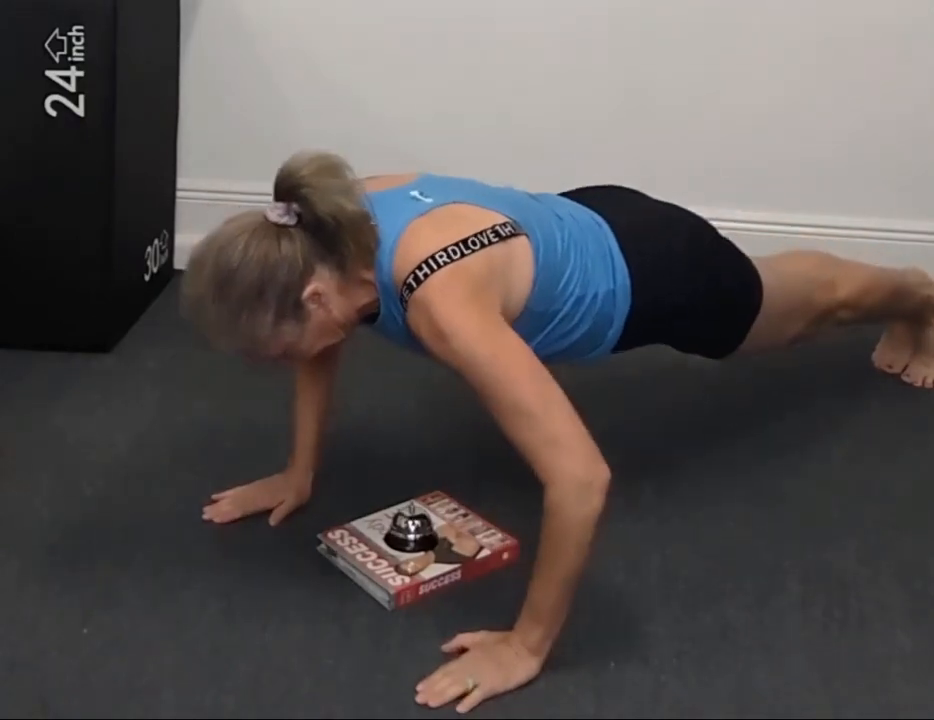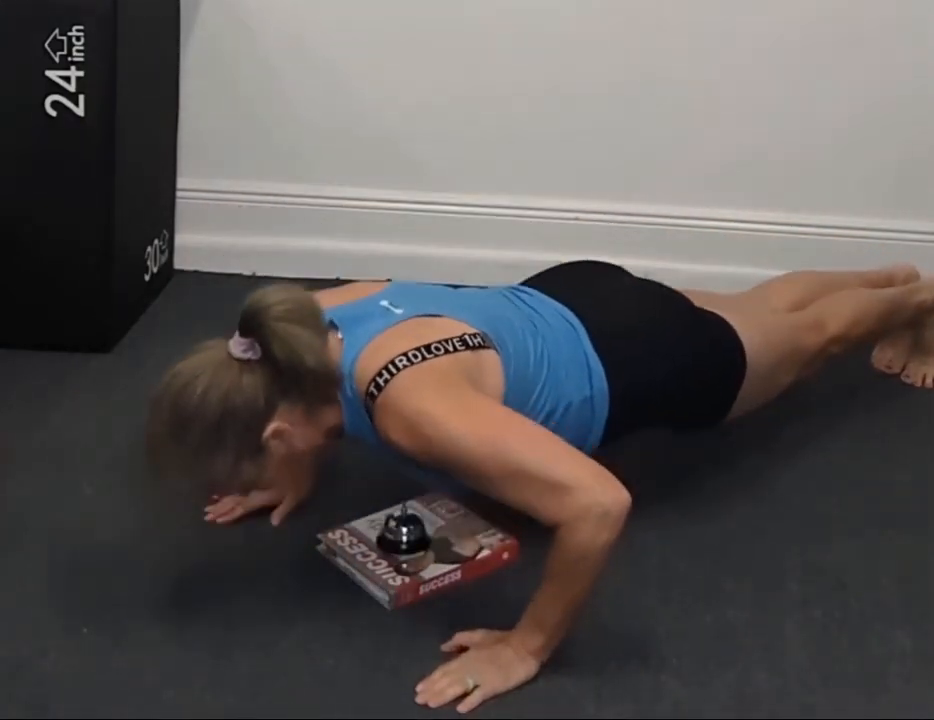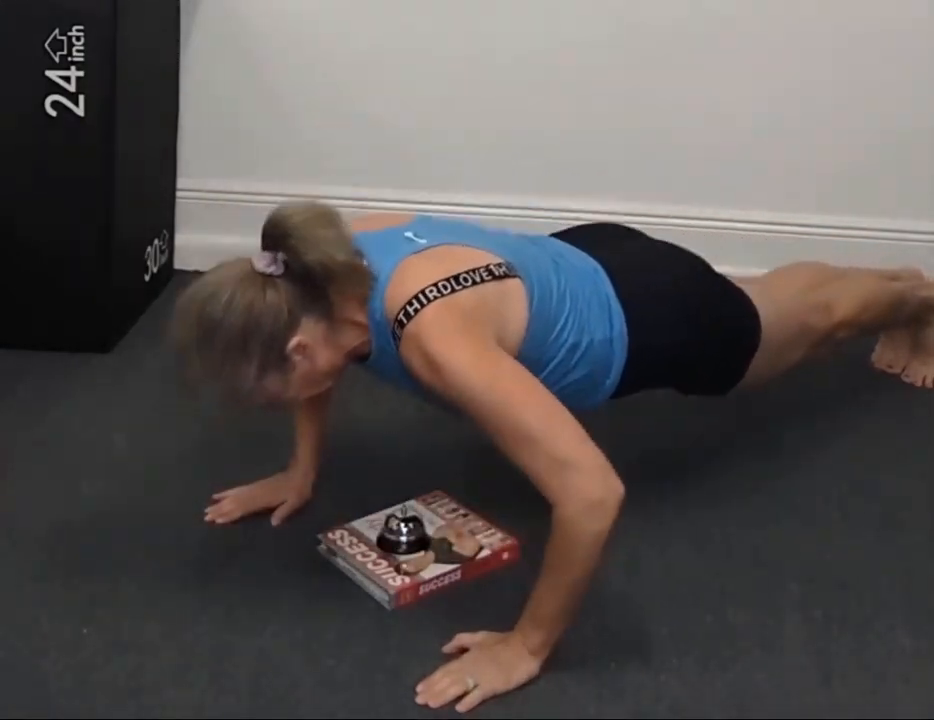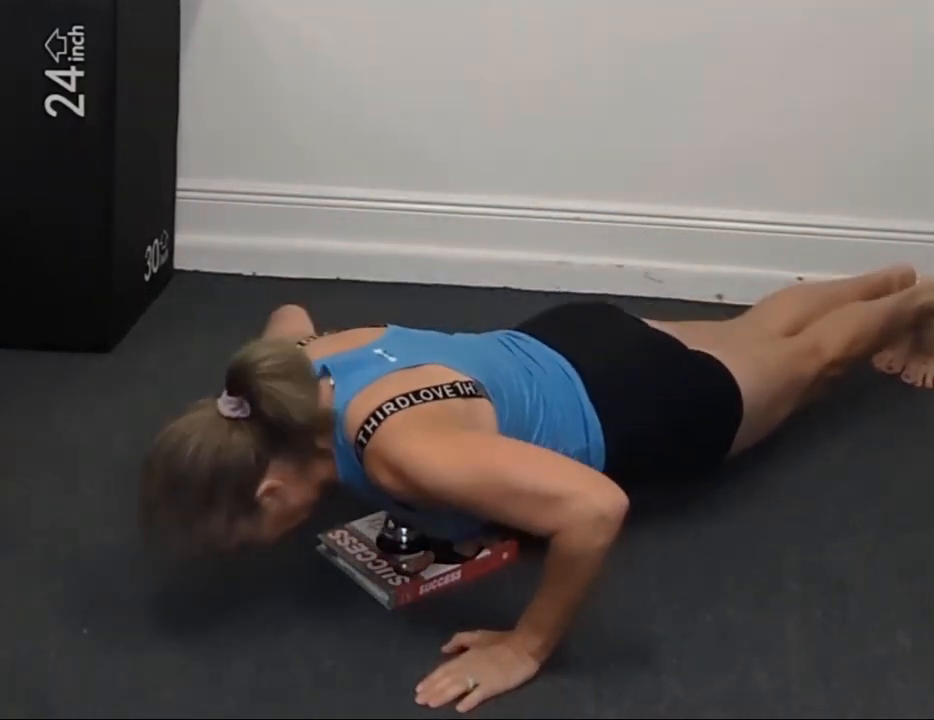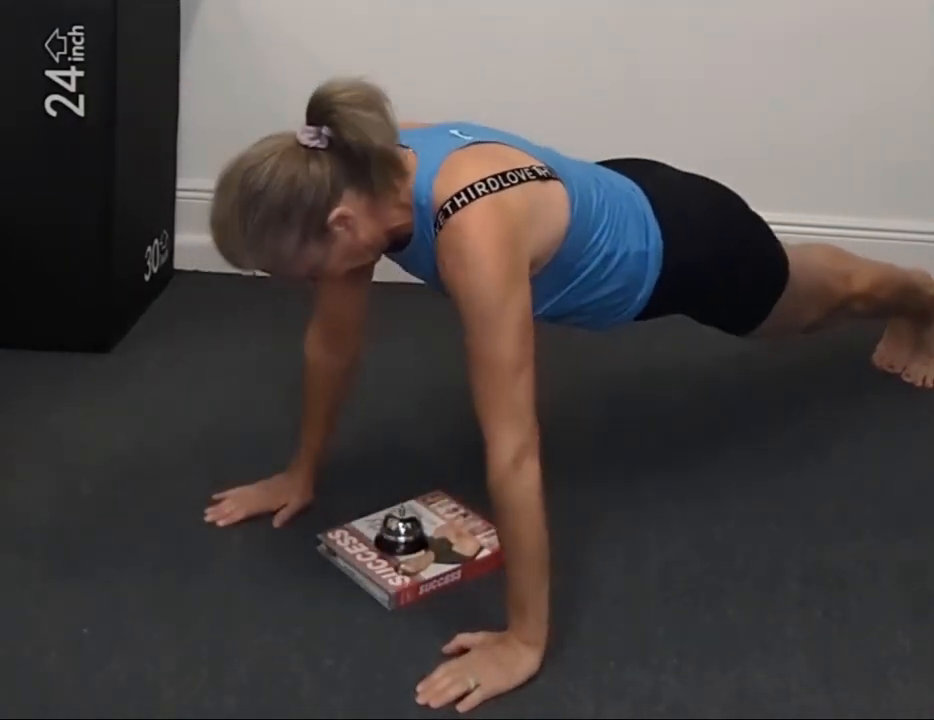
dt=1s
person 1, frame 1
left shoulder: (440, 300)
right shoulder: (330, 231)
left elbow: (581, 477)
right elbow: (318, 348)
left wrist: (527, 646)
right wrist: (299, 473)
left hip: (657, 275)
right hip: (589, 231)
left knee: (821, 302)
right knee: (790, 288)
person 1, frame 2
left shoulder: (409, 406)
right shoulder: (303, 329)
left elbow: (601, 503)
left wrist: (526, 647)
right wrist: (296, 477)
left hip: (633, 364)
right hip: (562, 306)
left knee: (810, 333)
right knee: (757, 308)
person 1, frame 3
left shoulder: (435, 341)
right shoulder: (328, 268)
left elbow: (594, 492)
right elbow: (316, 363)
left wrist: (526, 647)
right wrist: (300, 473)
left hip: (655, 322)
right hip: (586, 269)
left knee: (817, 319)
right knee: (767, 289)
person 1, frame 4
left shoulder: (399, 449)
right shoulder: (299, 374)
left elbow: (597, 507)
right elbow: (288, 317)
left wrist: (527, 647)
right wrist: (292, 458)
left hip: (632, 410)
right hip: (561, 346)
left knee: (809, 356)
right knee: (750, 330)
person 1, frame 5
left shoulder: (472, 232)
right shoulder: (363, 173)
left elbow: (514, 451)
right elbow: (331, 338)
left wrist: (524, 641)
right wrist: (301, 475)
left hip: (683, 243)
right hip: (620, 207)
left knee: (830, 293)
right knee: (814, 300)
